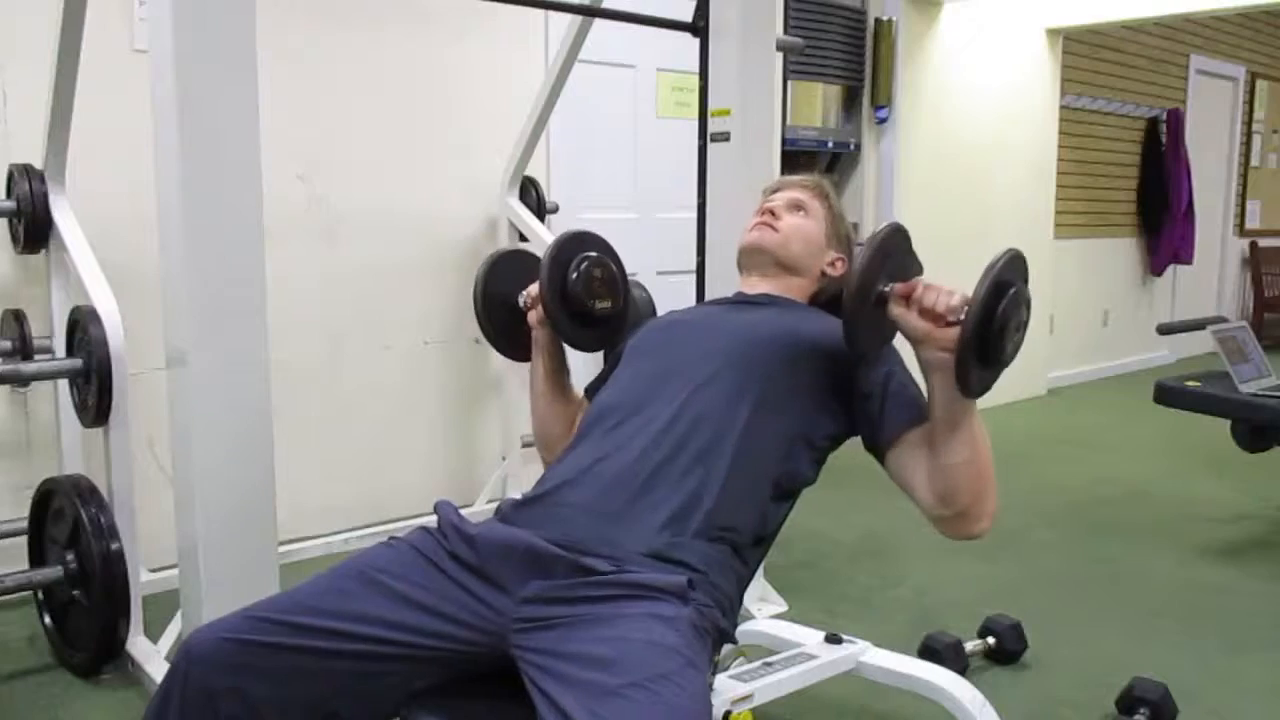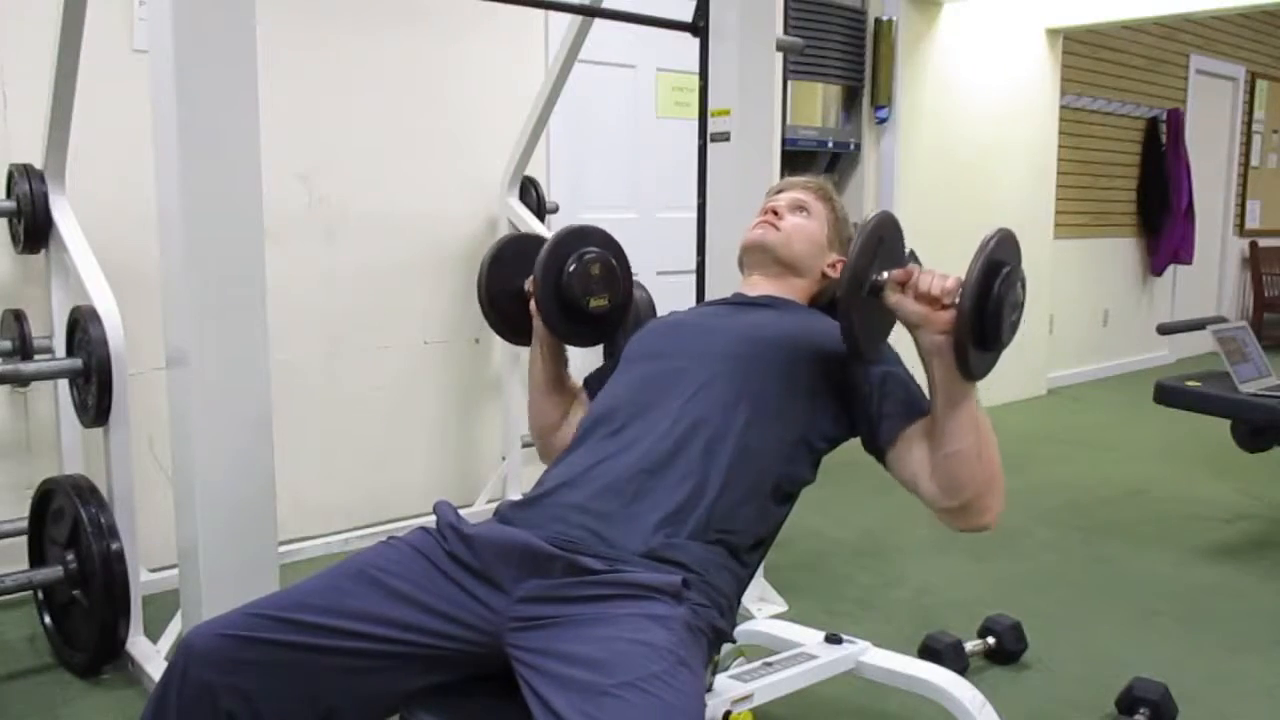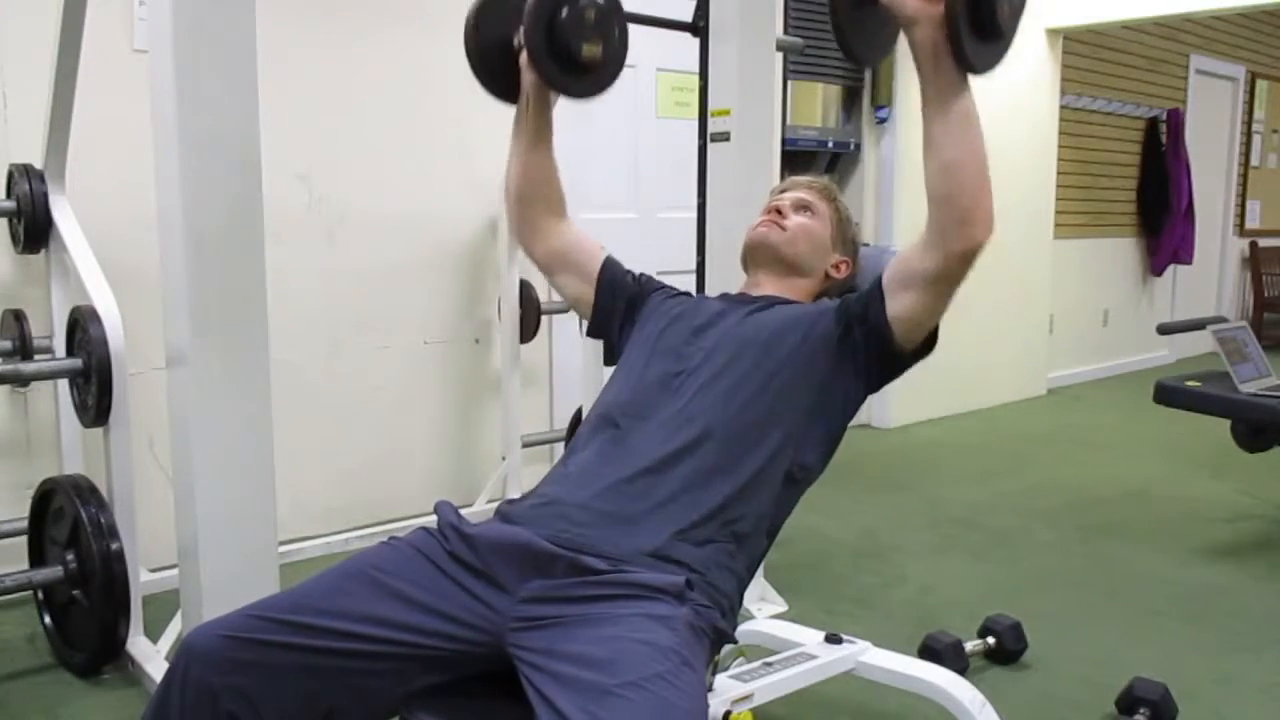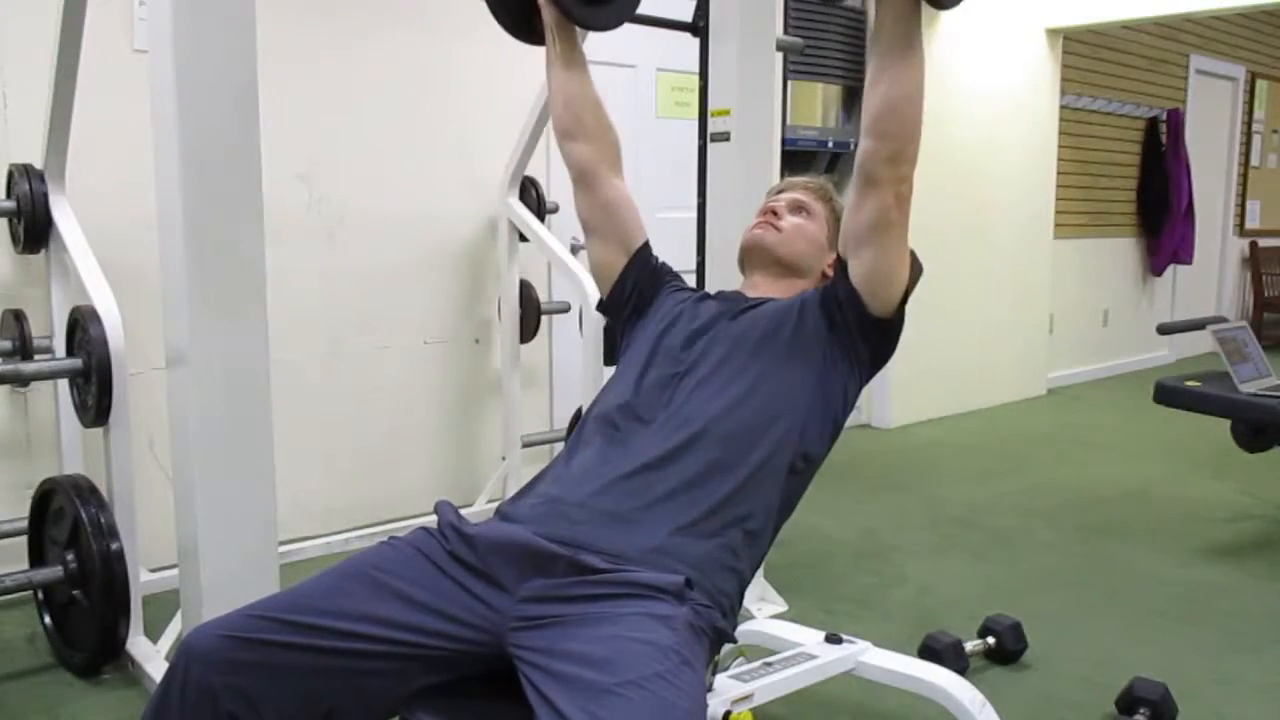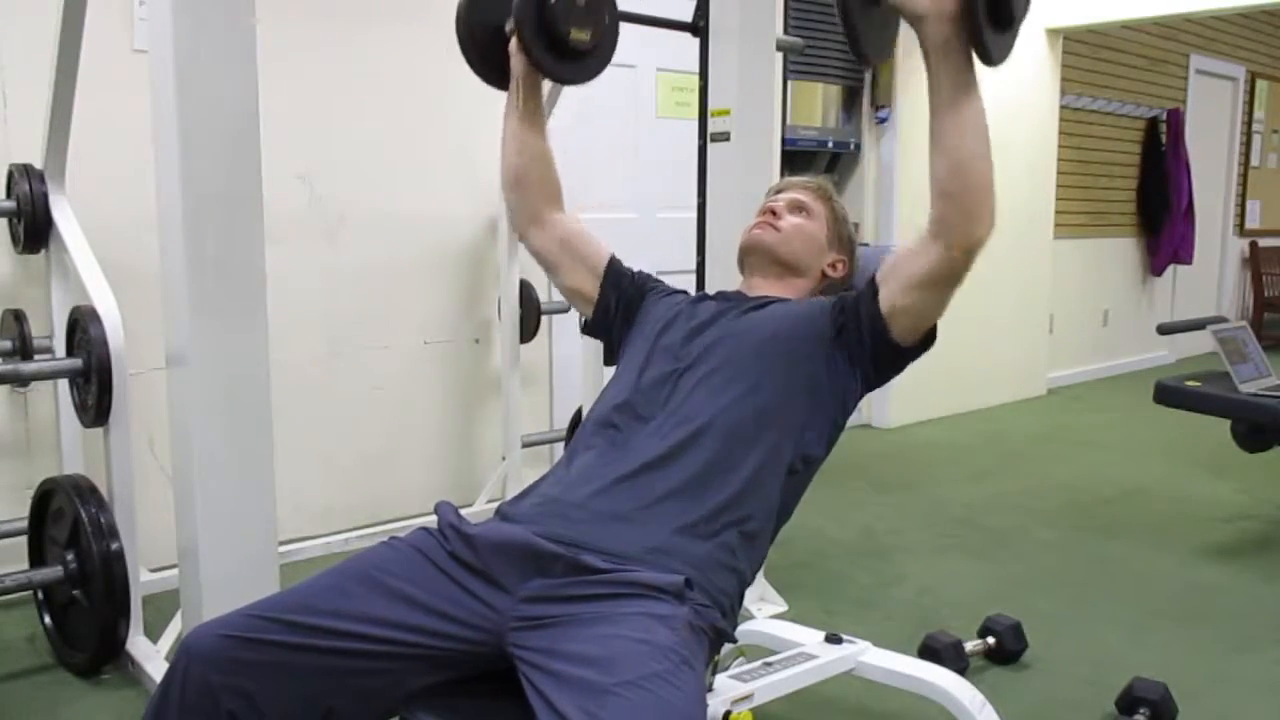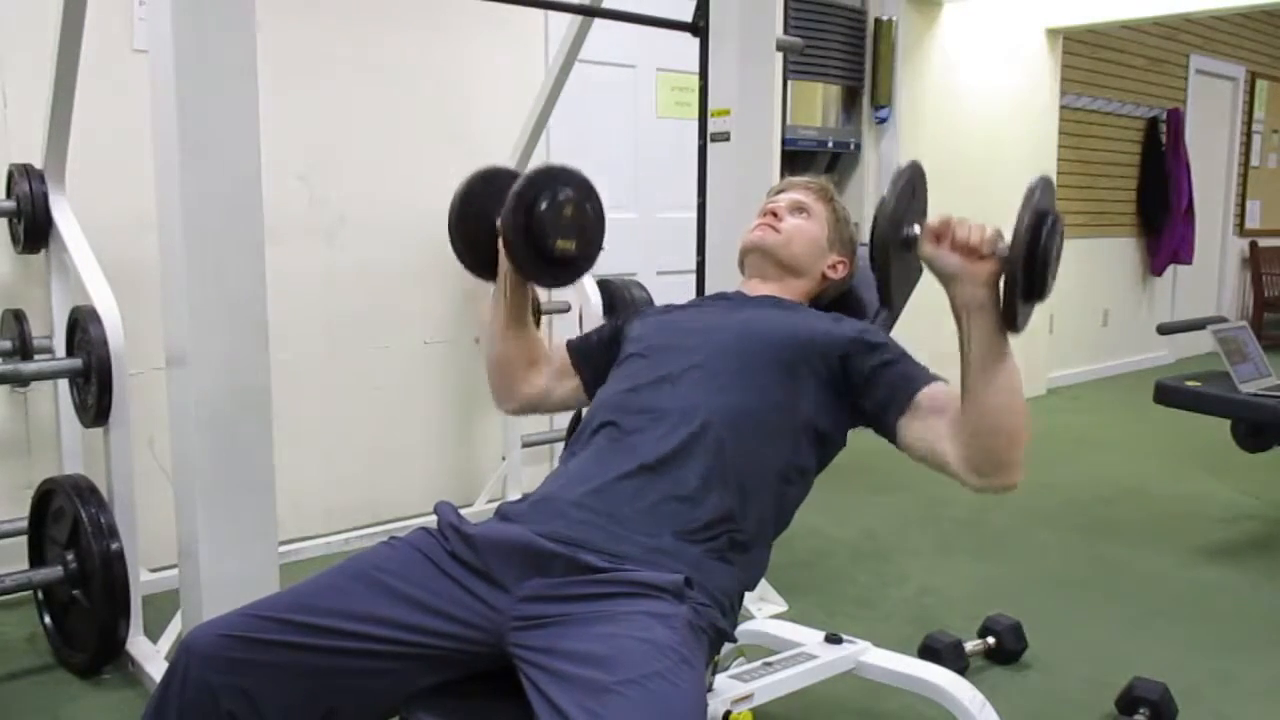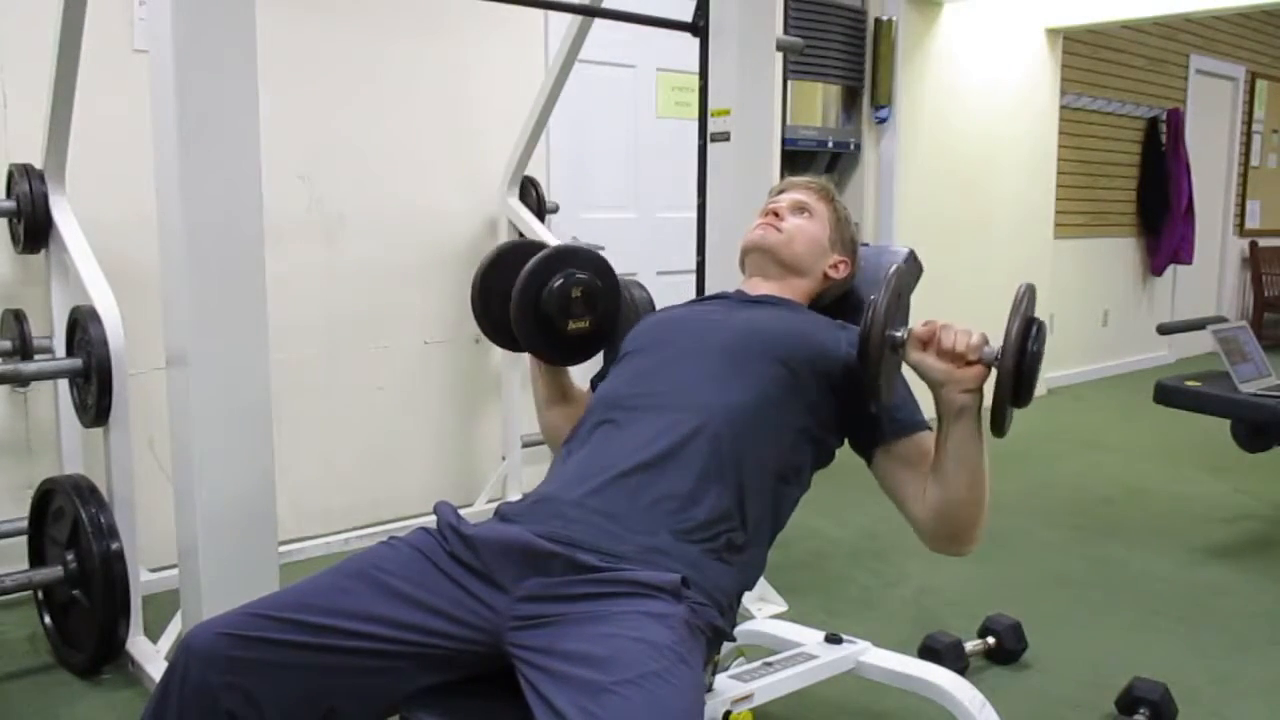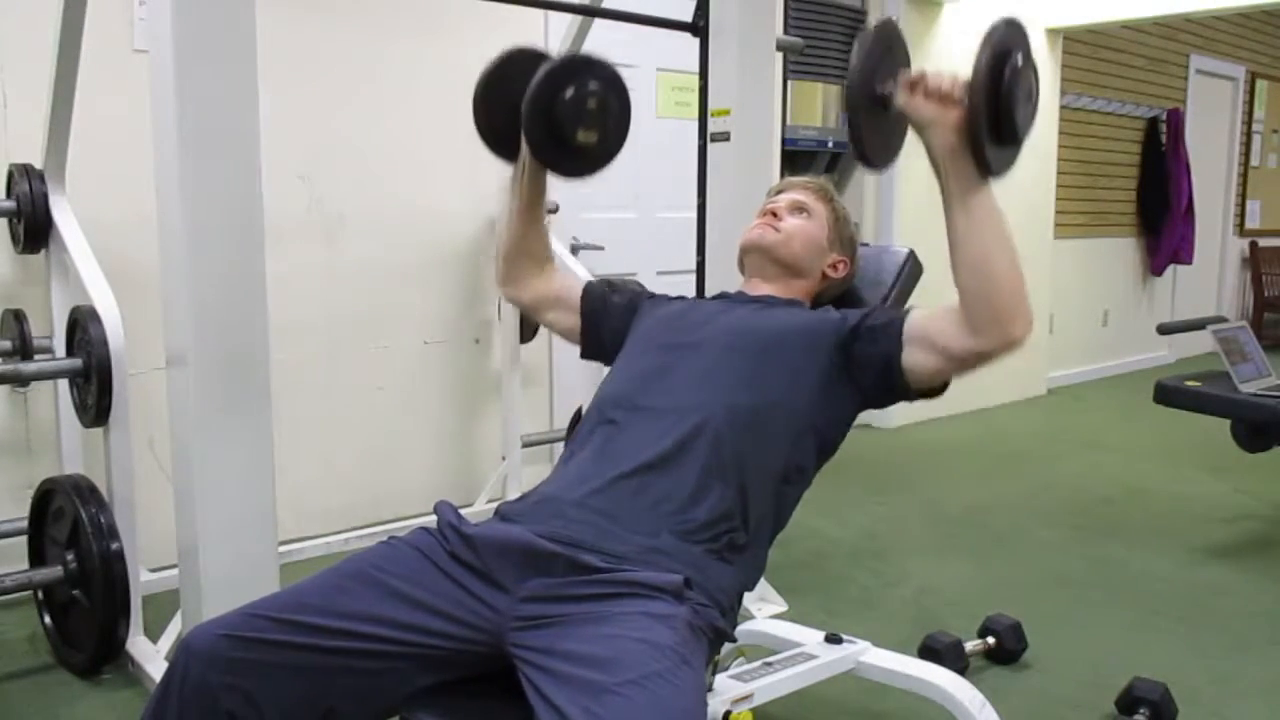
dt=0.5s
person 1, frame 1
left shoulder: (841, 347)
right shoulder: (660, 327)
left elbow: (961, 511)
left wrist: (946, 365)
right wrist: (546, 342)
left hip: (649, 593)
right hip: (499, 550)
person 1, frame 2
left shoulder: (835, 350)
right shoulder: (660, 329)
left elbow: (970, 502)
left wrist: (938, 347)
right wrist: (546, 330)
left hip: (643, 595)
right hip: (494, 553)
person 1, frame 3
left shoulder: (836, 338)
right shoulder: (662, 310)
left elbow: (957, 239)
right elbow: (539, 230)
right wrist: (536, 92)
left hip: (643, 597)
right hip: (494, 550)
person 1, frame 4
left shoulder: (834, 334)
right shoulder: (662, 304)
left elbow: (885, 174)
right elbow: (591, 164)
left hip: (644, 597)
right hip: (498, 551)
person 1, frame 5
left shoulder: (834, 337)
right shoulder: (657, 310)
left elbow: (956, 237)
right elbow: (538, 220)
right wrist: (527, 77)
left hip: (645, 596)
right hip: (496, 548)
person 1, frame 6
left shoulder: (840, 345)
right shoulder: (654, 322)
left elbow: (990, 464)
right elbow: (516, 384)
left wrist: (974, 304)
right wrist: (515, 263)
left hip: (645, 596)
right hip: (496, 551)
person 1, frame 7
left shoulder: (841, 351)
right shoulder: (663, 322)
left elbow: (948, 528)
left wrist: (958, 400)
left hip: (646, 594)
right hip: (498, 549)
person 1, frame 8
left shoulder: (838, 341)
right shoulder: (660, 316)
left elbow: (991, 326)
right elbow: (523, 281)
left wrist: (950, 151)
right wrist: (532, 159)
left hip: (645, 591)
right hip: (503, 551)
